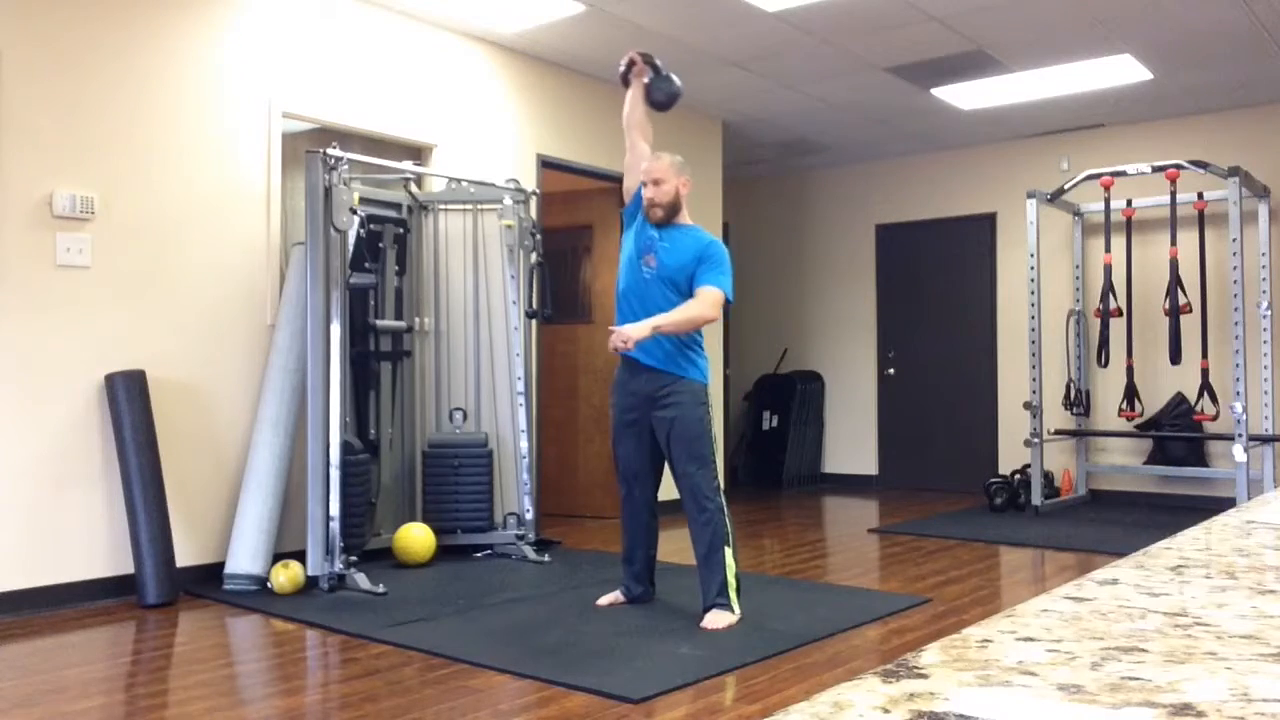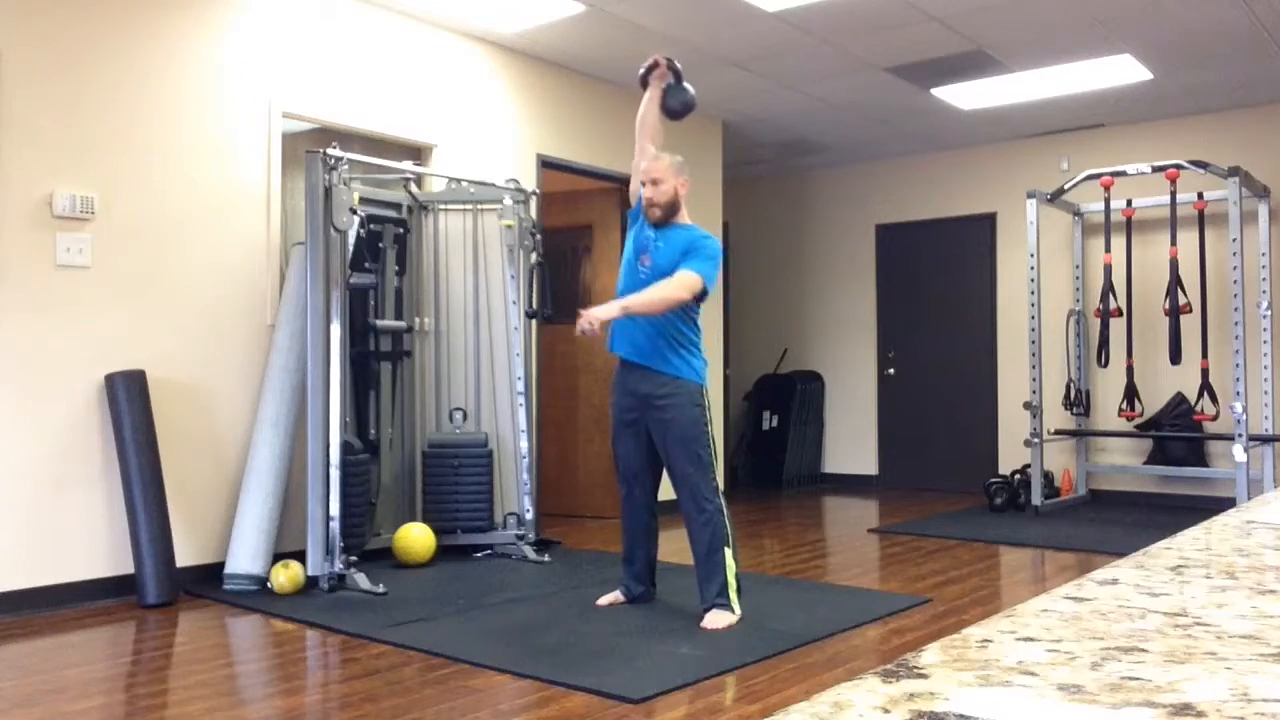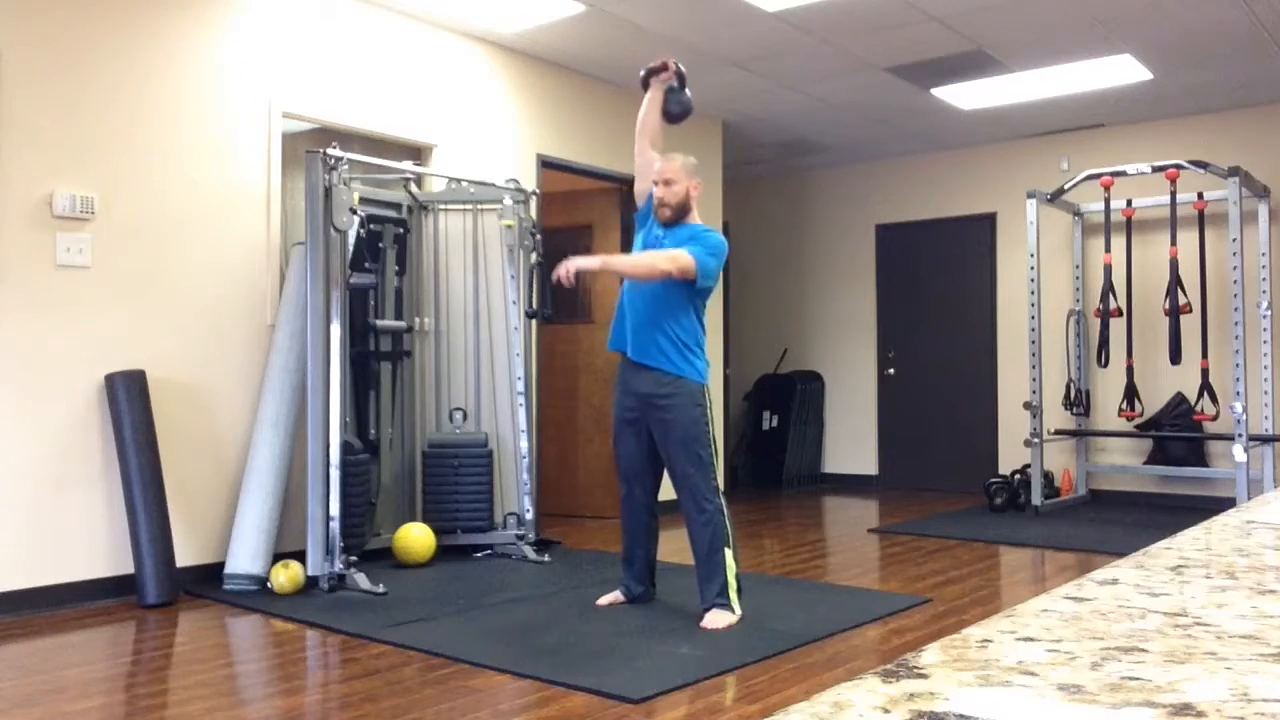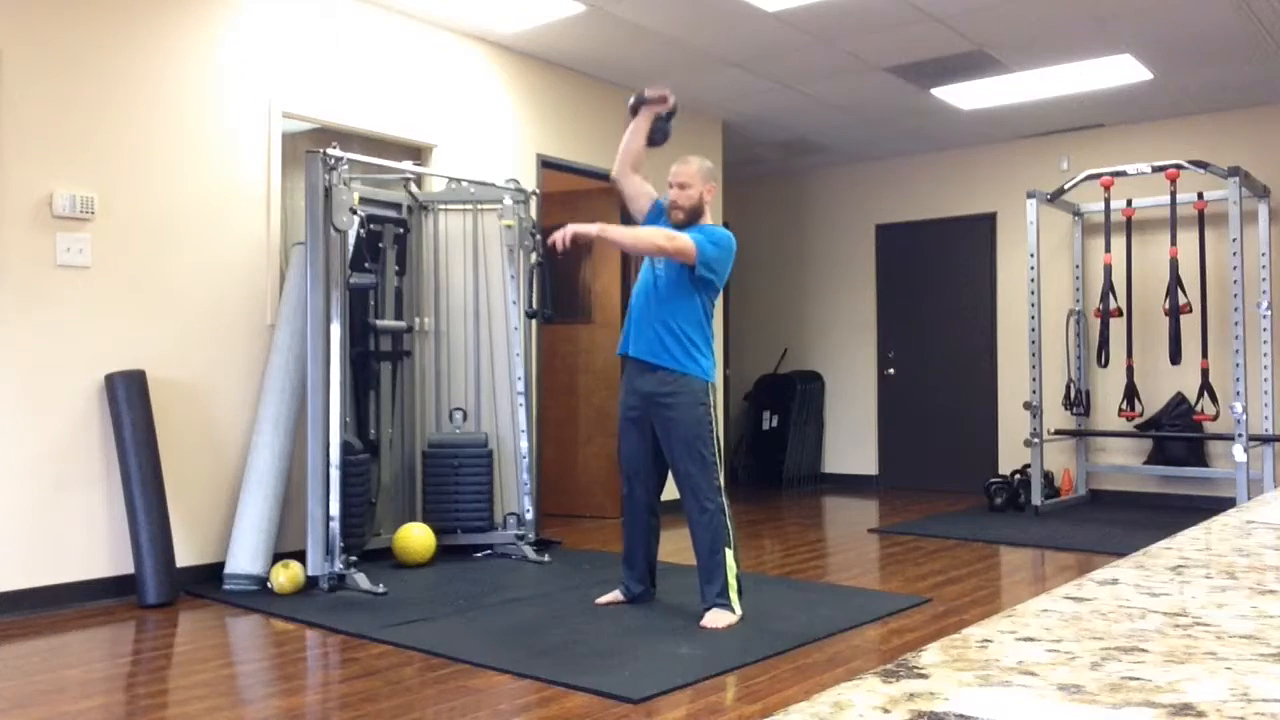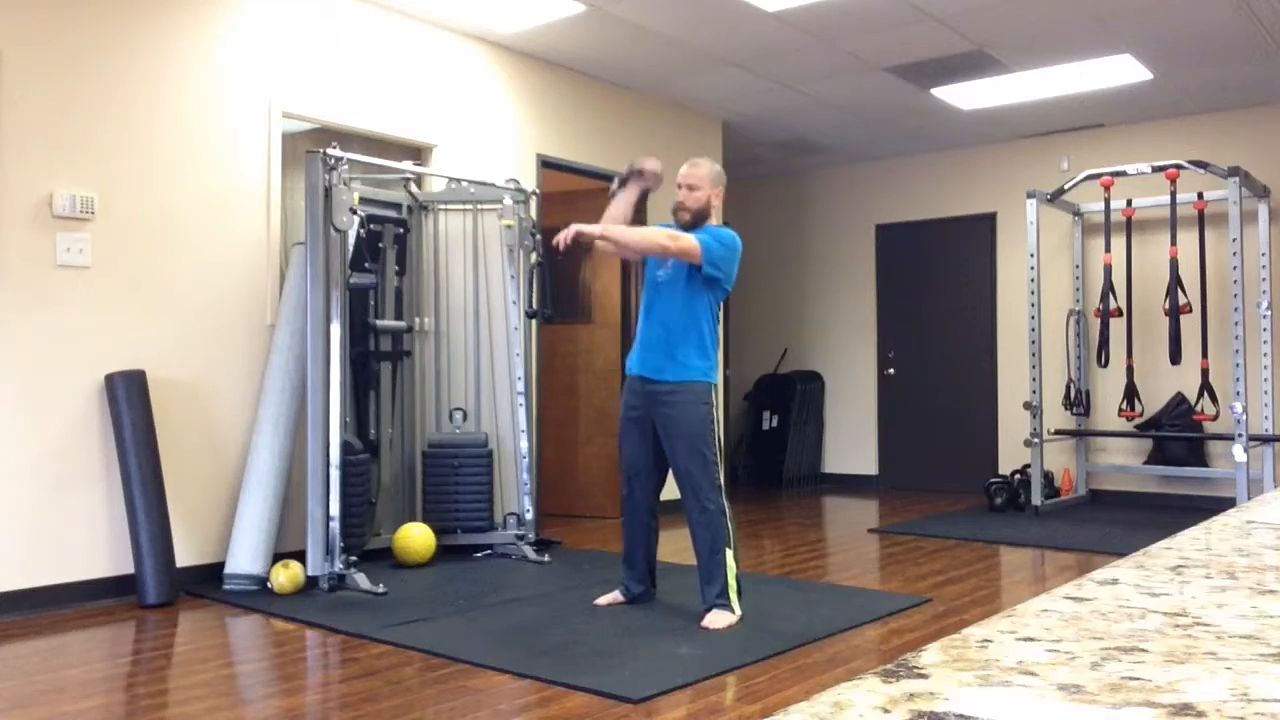
dt=0.2s
person 1, frame 1
left shoulder: (707, 247)
right shoulder: (636, 221)
left elbow: (708, 309)
right elbow: (636, 140)
left wrist: (649, 326)
right wrist: (636, 84)
left hip: (679, 384)
right hip: (630, 380)
left knee: (700, 493)
right knee: (634, 490)
left ankle: (722, 598)
right ankle: (636, 585)
person 1, frame 2
left shoulder: (702, 244)
right shoulder: (639, 223)
left elbow: (677, 291)
right elbow: (645, 141)
left wrist: (615, 307)
right wrist: (655, 88)
left hip: (676, 383)
right hip: (629, 378)
left knee: (698, 493)
right knee: (635, 491)
left ankle: (723, 598)
right ankle: (636, 584)
person 1, frame 3
left shoulder: (710, 243)
right shoulder: (649, 222)
left elbow: (665, 266)
right elbow: (643, 147)
left wrist: (594, 261)
right wrist: (657, 90)
left hip: (678, 383)
right hip: (632, 377)
left knee: (698, 493)
right knee: (635, 489)
left ankle: (722, 598)
right ankle: (636, 584)
person 1, frame 4
left shoulder: (719, 242)
right shoulder: (658, 222)
left elbow: (665, 243)
right elbow: (624, 171)
left wrist: (591, 230)
right wrist: (647, 114)
left hip: (684, 383)
right hip: (638, 376)
left knee: (701, 492)
right knee: (637, 489)
left ankle: (723, 597)
right ankle: (636, 584)
person 1, frame 5
left shoulder: (723, 242)
right shoulder: (663, 241)
left elbow: (668, 241)
right elbow: (614, 231)
left wrist: (592, 231)
right wrist: (635, 185)
left hip: (688, 386)
right hip: (640, 381)
left knee: (702, 494)
right knee: (636, 490)
left ankle: (723, 598)
right ankle: (636, 583)
